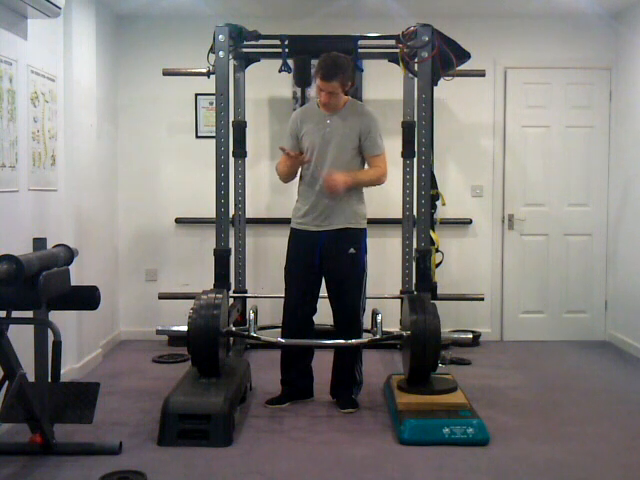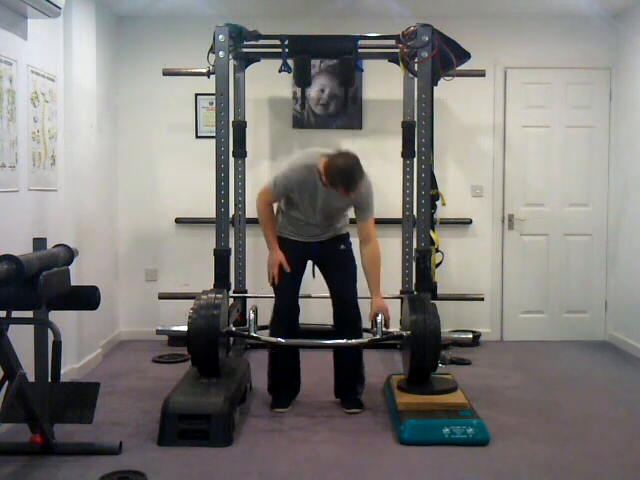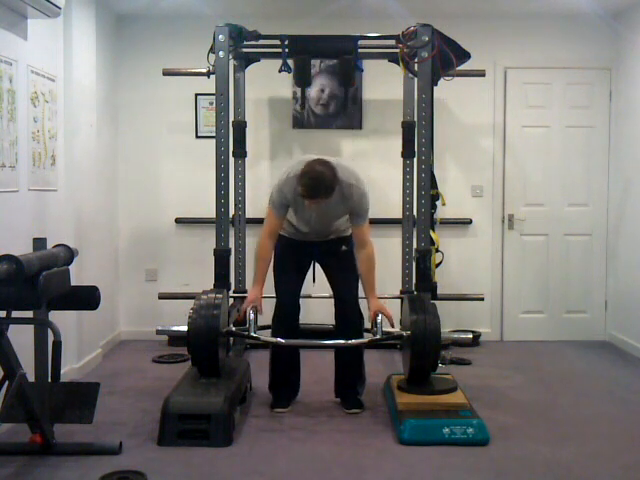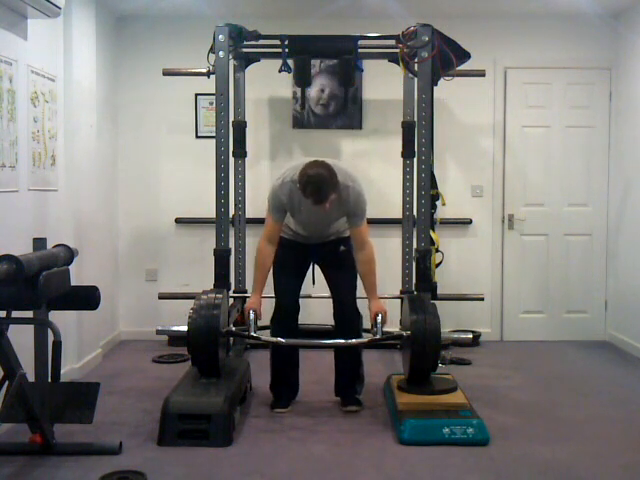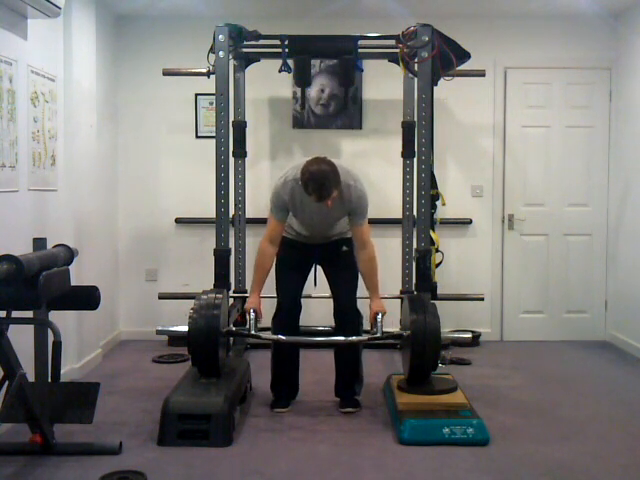
dt=1s
person 1, frame 1
left shoulder: (363, 119)
right shoulder: (301, 117)
left elbow: (380, 171)
right elbow: (285, 167)
left wrist: (349, 178)
right wrist: (288, 165)
left hip: (346, 230)
right hip: (304, 228)
left knee: (348, 315)
right knee: (296, 312)
left ankle: (346, 389)
right ankle: (295, 385)
person 1, frame 2
left shoulder: (362, 184)
right shoulder: (298, 171)
left elbow: (368, 240)
right elbow: (264, 200)
left wrist: (376, 295)
right wrist: (273, 249)
left hip: (334, 239)
right hip: (290, 238)
left knee: (348, 308)
right knee: (285, 310)
left ankle: (349, 390)
right ankle: (282, 390)
person 1, frame 3
left shoulder: (355, 190)
right shoulder: (286, 184)
left elbow: (363, 246)
right elbow: (269, 236)
left wrist: (372, 297)
right wrist: (257, 287)
left hip: (337, 240)
right hip: (292, 240)
left knee: (349, 307)
right knee: (286, 308)
left ankle: (349, 391)
right ankle: (282, 391)
person 1, frame 4
left shoulder: (352, 190)
right shoulder: (282, 188)
left elbow: (362, 247)
right elbow: (268, 242)
left wrist: (374, 299)
right wrist: (256, 294)
left hip: (336, 241)
right hip: (292, 241)
left knee: (347, 309)
right knee: (285, 310)
left ankle: (349, 391)
right ankle: (283, 391)
person 1, frame 5
left shoulder: (354, 190)
right shoulder: (285, 187)
left elbow: (364, 246)
right elbow: (270, 242)
left wrist: (375, 297)
right wrist: (255, 294)
left hip: (339, 241)
right hip: (295, 241)
left knee: (347, 310)
right knee: (286, 310)
left ankle: (348, 392)
right ankle: (283, 392)
